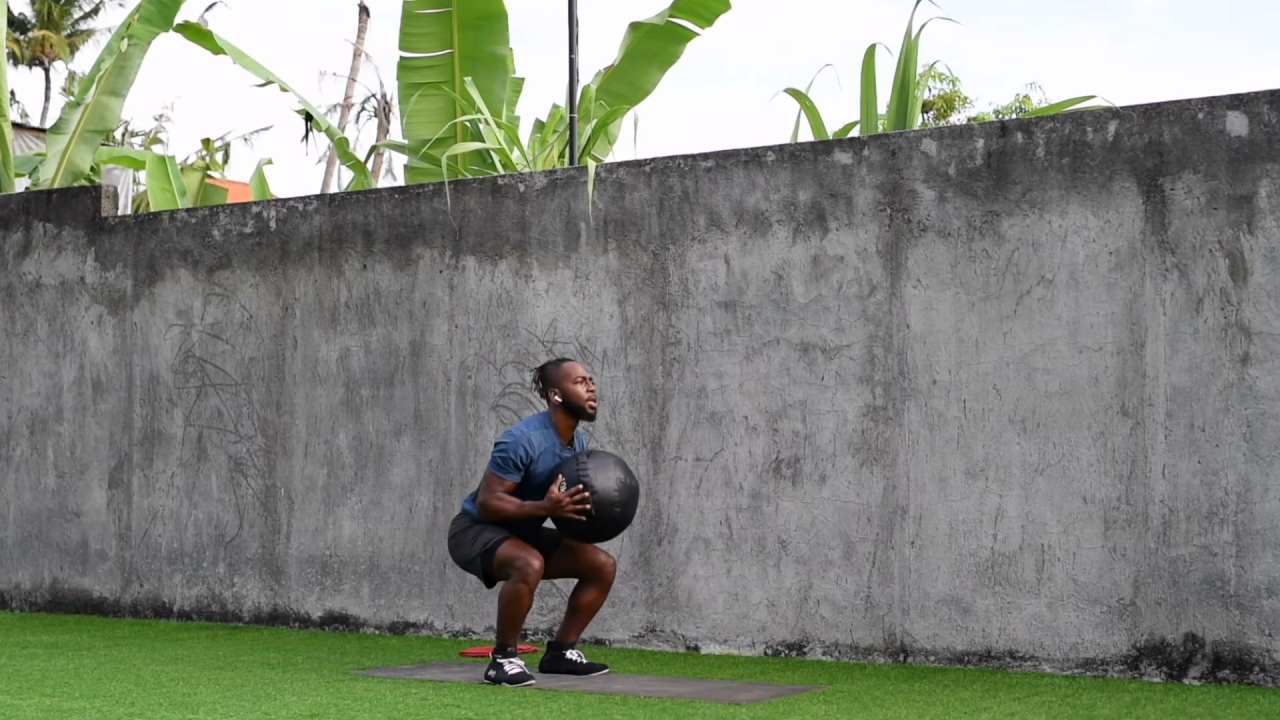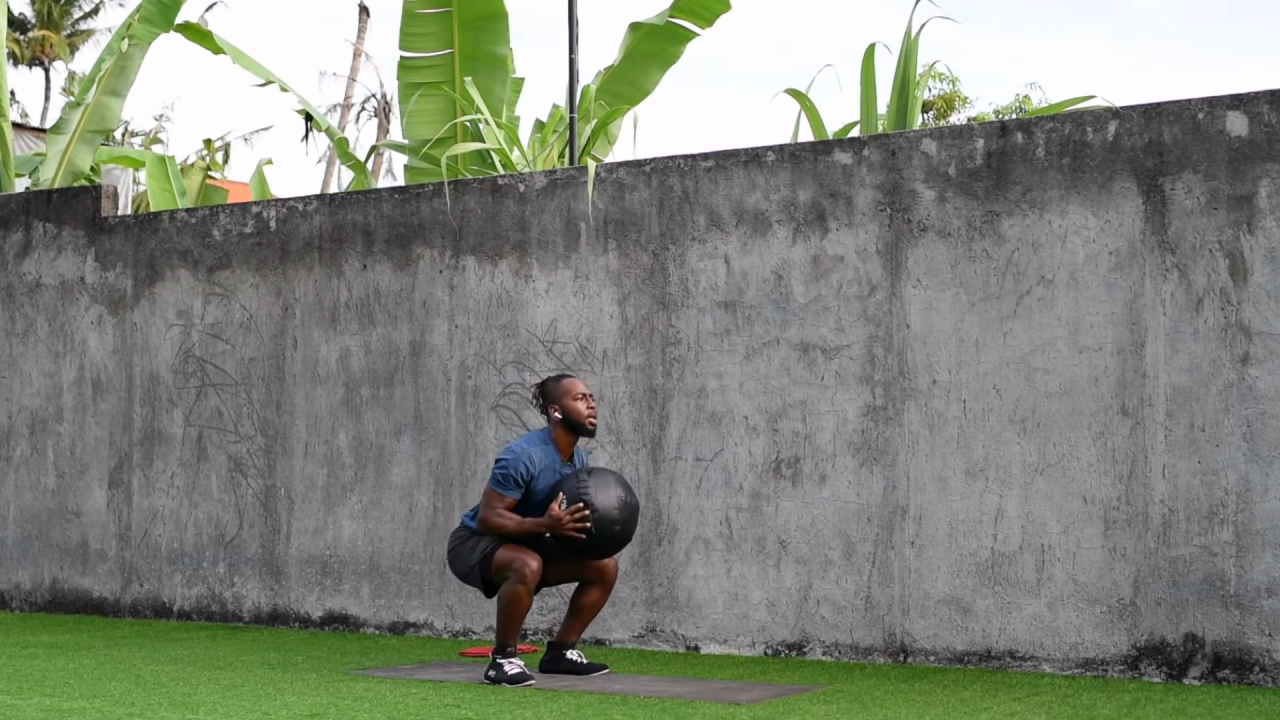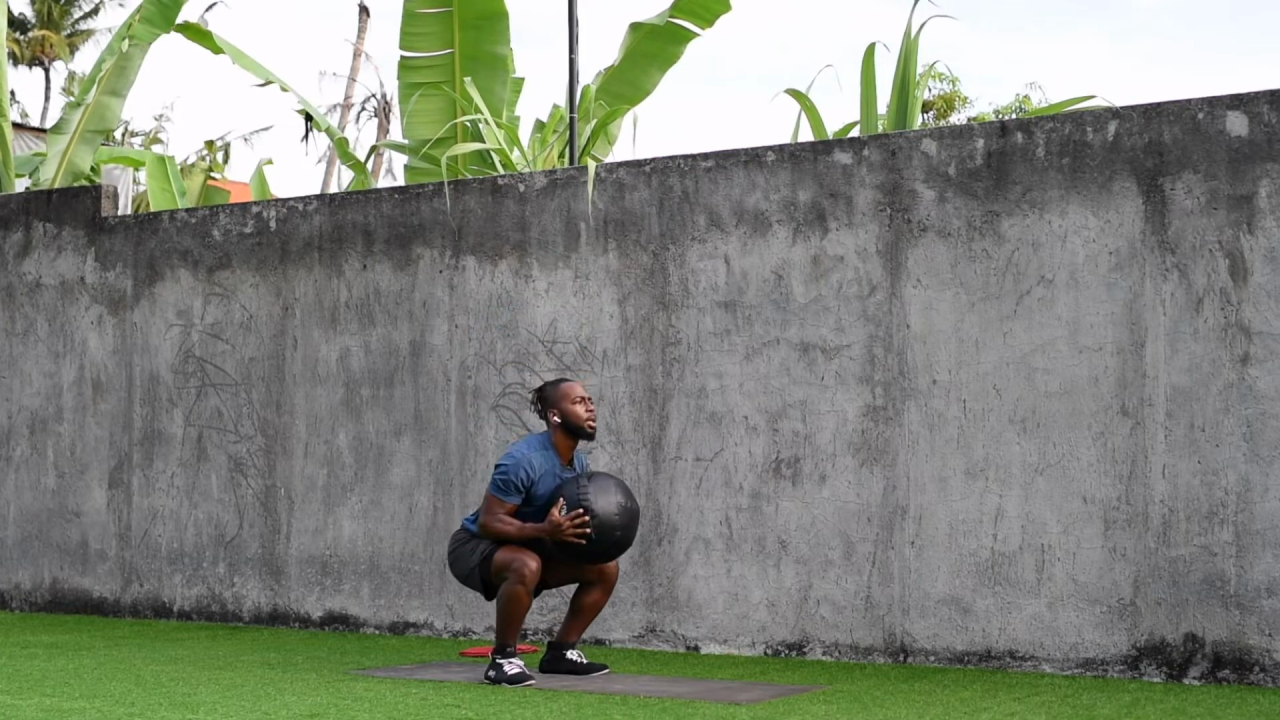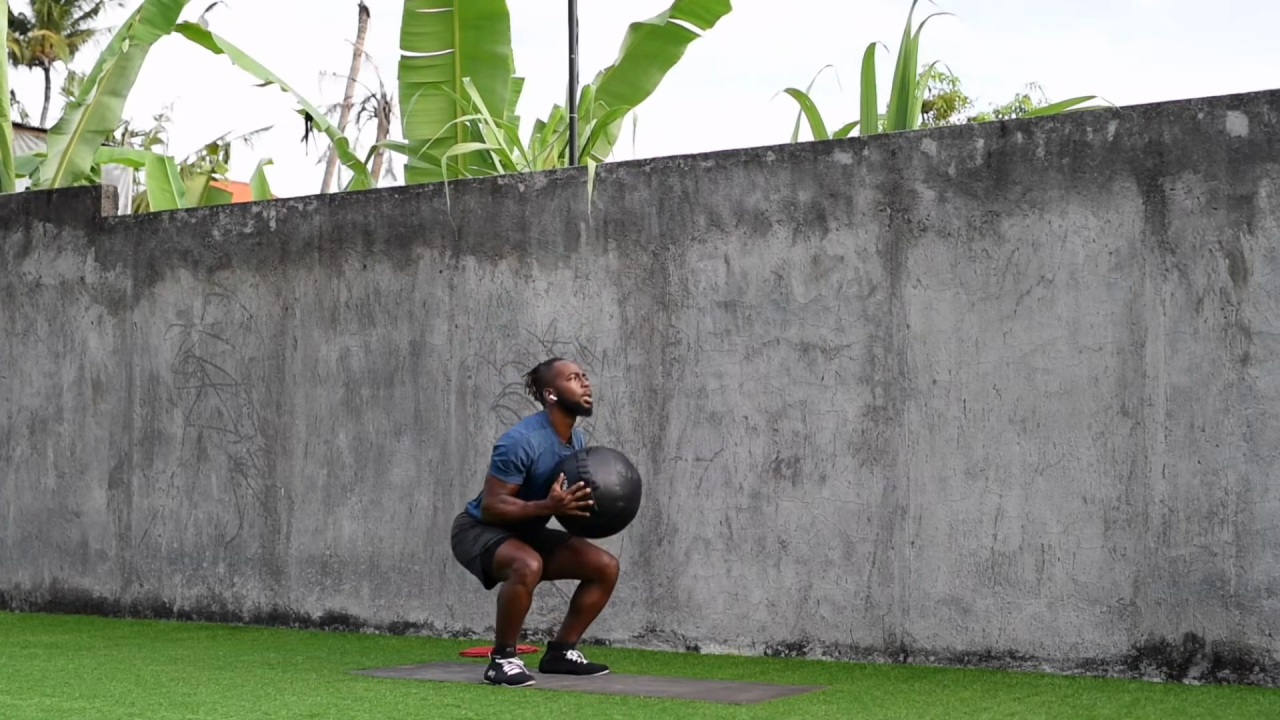
dt=0.1s
person 1, frame 1
left shoulder: (578, 442)
right shoulder: (524, 440)
left elbow: (571, 498)
right elbow: (488, 502)
left wrist: (590, 504)
right wrist: (546, 508)
left hip: (524, 531)
right hip: (477, 528)
left knee: (603, 567)
right knee: (529, 566)
left ankle: (561, 651)
right ankle: (503, 657)
person 1, frame 2
left shoulder: (578, 458)
right shoulder: (524, 456)
left elbow: (572, 519)
right elbow: (489, 517)
left wrist: (592, 520)
right wrist: (547, 524)
left hip: (524, 543)
right hip: (475, 542)
left knee: (605, 568)
right knee: (528, 567)
left ankle: (561, 651)
right ankle: (504, 657)
person 1, frame 3
left shoulder: (578, 462)
right shoulder: (523, 460)
left elbow: (571, 521)
right elbow: (489, 523)
left wrist: (593, 525)
right wrist: (547, 530)
left hip: (526, 545)
right hip: (474, 545)
left knee: (606, 569)
right knee: (526, 567)
left ankle: (561, 651)
right ankle: (504, 658)
person 1, frame 4
left shoulder: (577, 441)
right shoulder: (521, 440)
left elbow: (575, 501)
right elbow: (492, 505)
left wrist: (590, 503)
right wrist: (550, 506)
left hip: (524, 532)
right hip: (479, 530)
left knee: (605, 567)
right knee: (527, 566)
left ankle: (561, 650)
right ankle: (503, 657)
